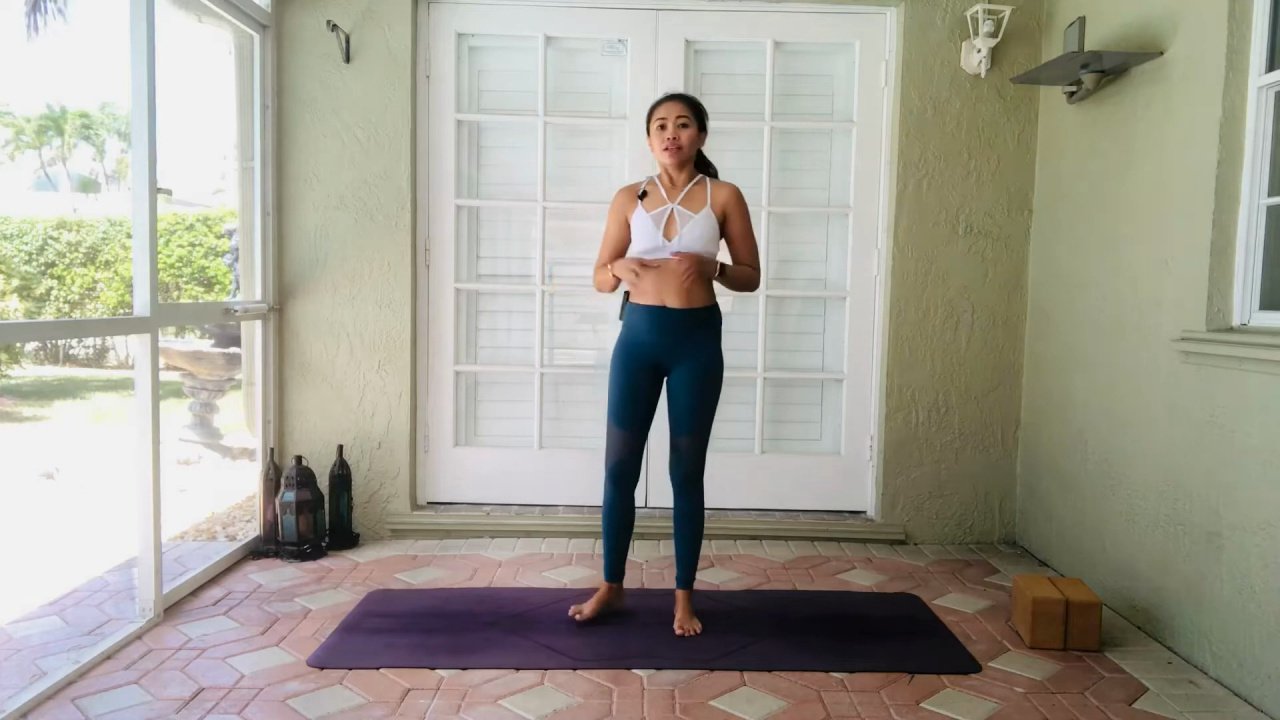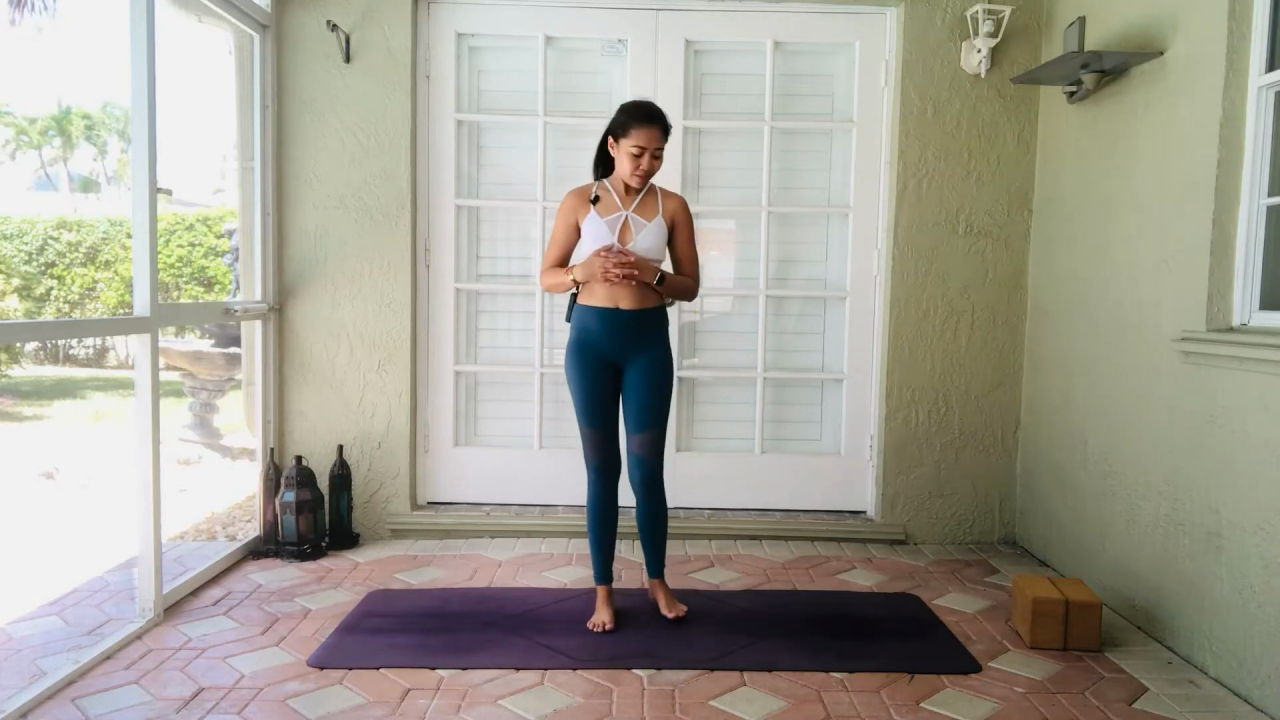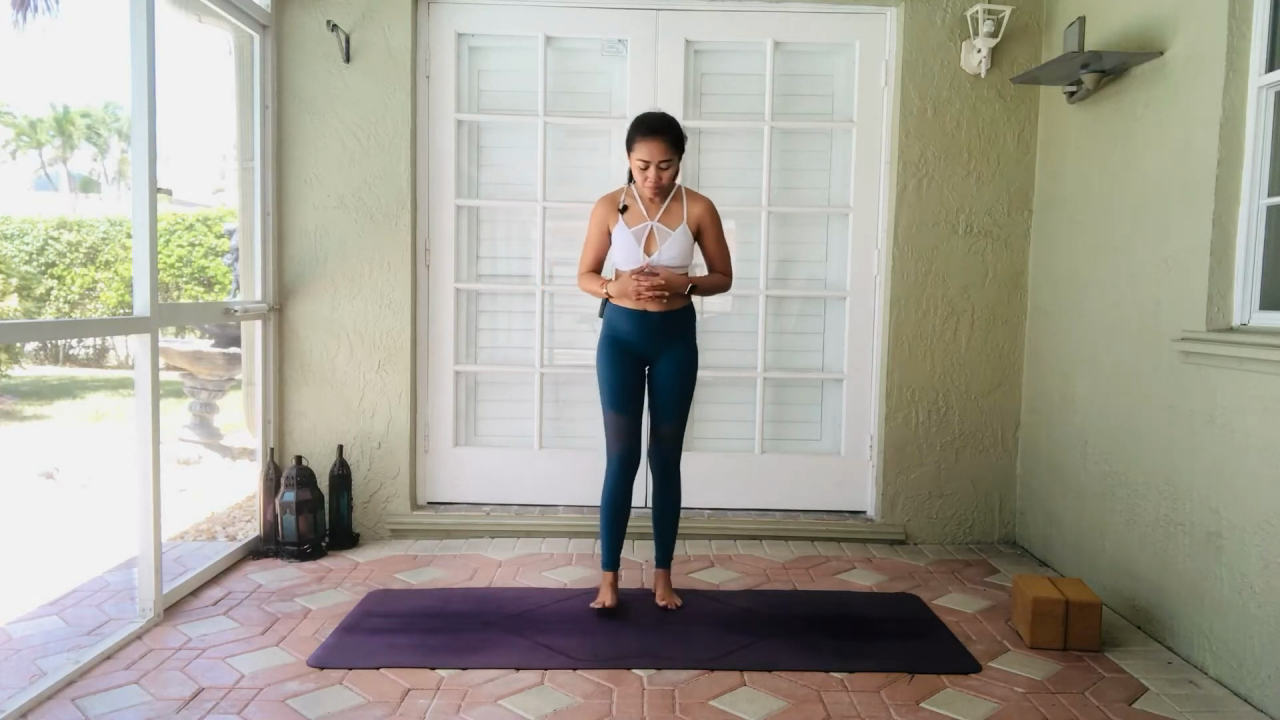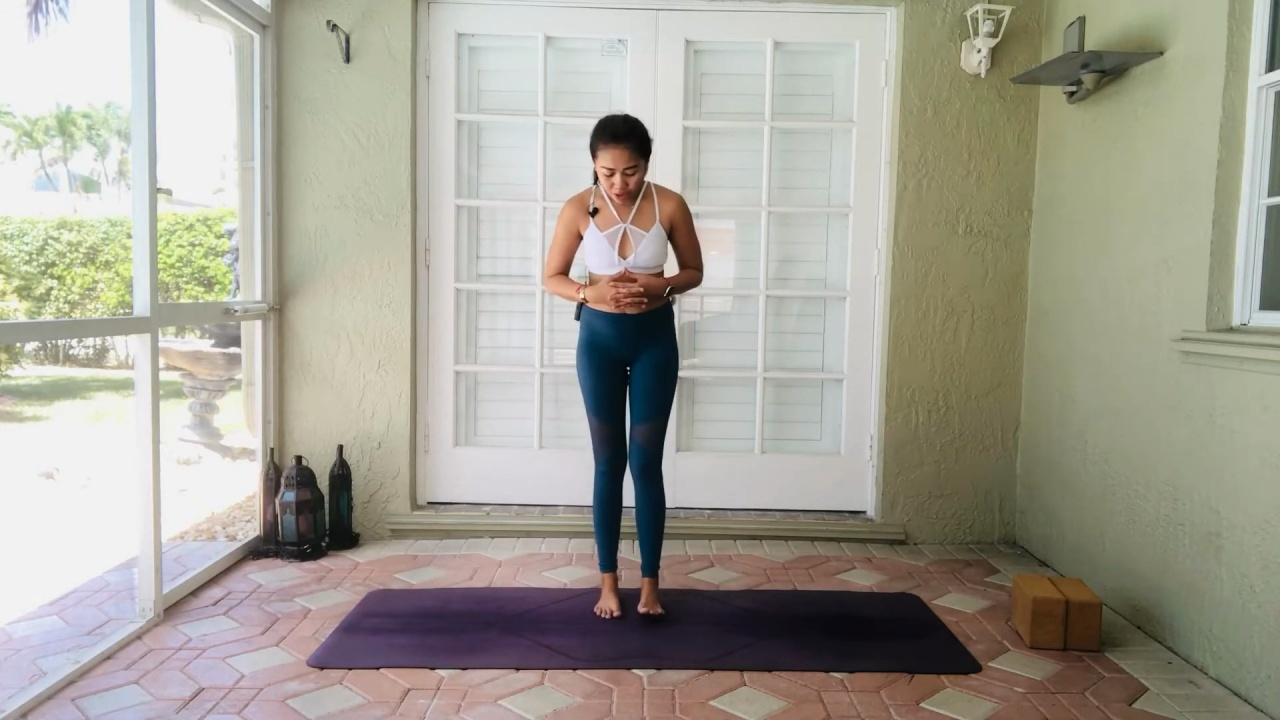
dt=1s
person 1, frame 1
left shoulder: (724, 197)
right shoulder: (628, 198)
left elbow: (751, 280)
right elbow: (602, 283)
left wrist: (713, 267)
right wrist: (616, 267)
left hip: (697, 337)
right hip: (639, 334)
left knee: (687, 473)
right knee: (619, 467)
left ankle: (683, 597)
right ankle: (610, 585)
person 1, frame 2
left shoulder: (672, 206)
right shoulder: (579, 201)
left elbow: (690, 286)
right elbow: (547, 276)
left wrist: (651, 274)
right wrist: (582, 271)
left hip: (648, 340)
right hip: (591, 338)
left knee: (646, 470)
right knee: (602, 469)
left ankle: (657, 579)
right ankle: (603, 593)
person 1, frame 3
left shoulder: (698, 209)
right shoulder: (608, 207)
left elbow: (723, 277)
right elbow: (585, 276)
left wrist: (683, 284)
right wrist: (615, 287)
left hip: (674, 337)
right hip: (620, 336)
left knee: (666, 460)
right knee: (622, 457)
left ankle: (662, 573)
right ankle: (609, 577)
person 1, frame 4
left shoulder: (670, 205)
right shoulder: (578, 209)
left elbow: (694, 270)
right elbow: (552, 277)
left wrist: (662, 286)
right wrist: (591, 293)
left hip: (655, 338)
right hip: (600, 337)
left knee: (646, 461)
right knee: (608, 462)
left ankle: (650, 583)
right ankle: (608, 581)
